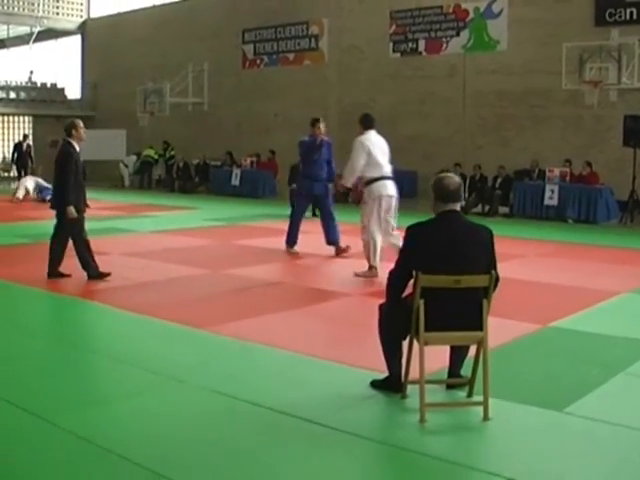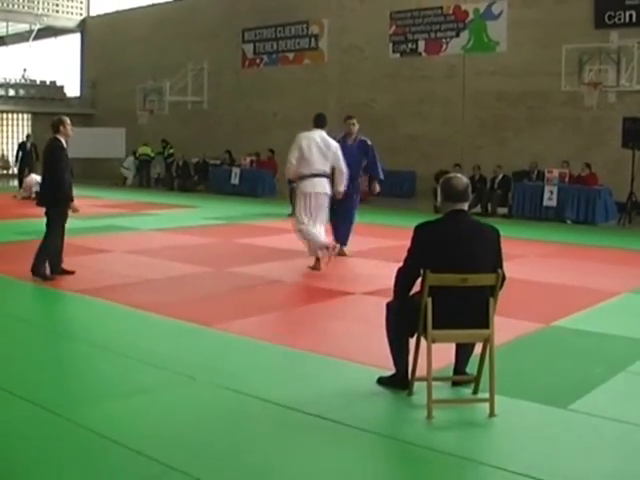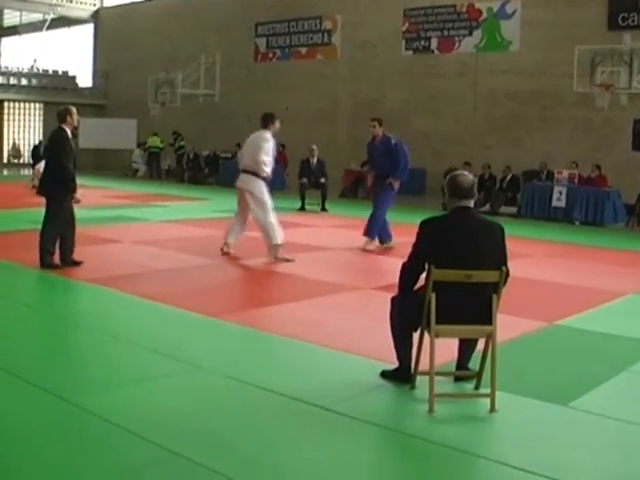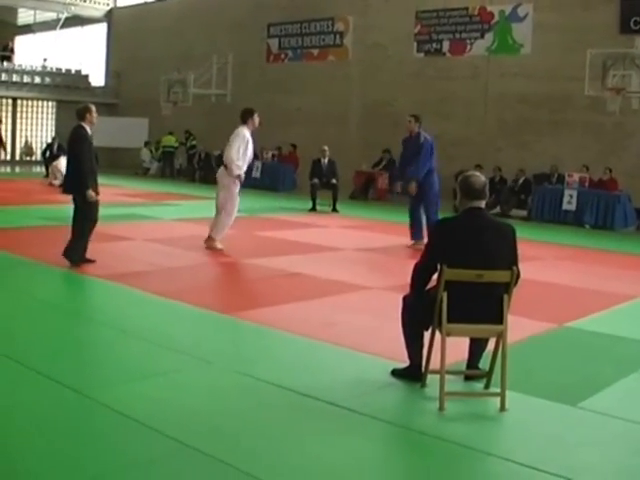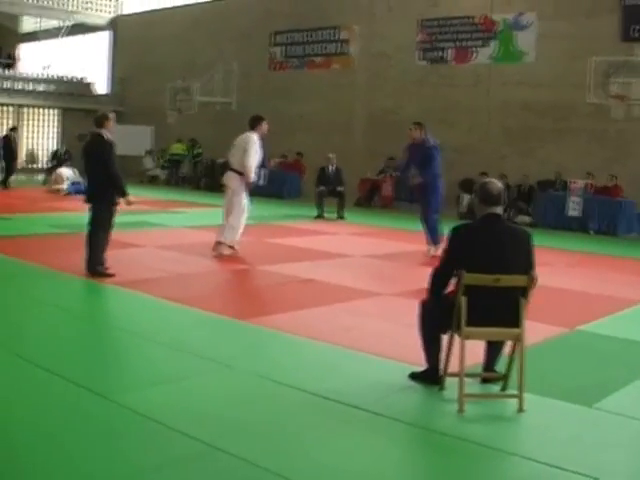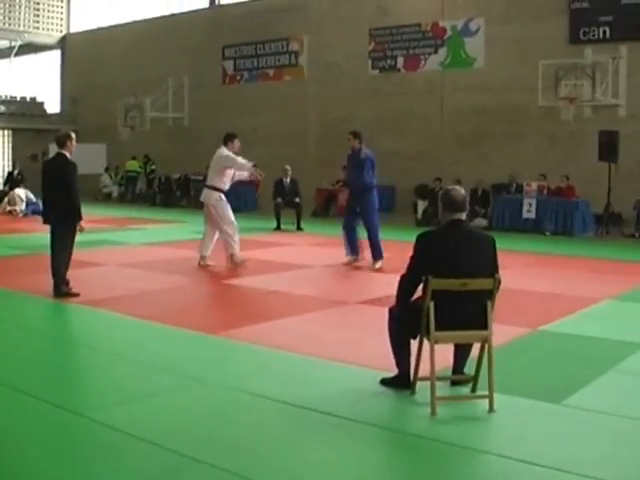
dt=0.5s
person 1, frame 1
left shoulder: (418, 232)
right shoulder: (483, 234)
left elbow: (399, 277)
left wrist: (392, 302)
left hip: (427, 319)
right hip: (470, 320)
left knee: (389, 311)
left ankle: (394, 378)
right ankle: (455, 374)
person 1, frame 2
left shoulder: (426, 231)
right shoulder: (490, 233)
left elbow: (407, 275)
left wrist: (399, 300)
left hip: (435, 316)
right hip: (476, 317)
left knee: (396, 309)
left ankle: (401, 375)
right ankle: (460, 371)
person 1, frame 3
left shoulder: (432, 227)
right shoulder: (494, 229)
left elbow: (412, 269)
left wrist: (403, 294)
left hip: (439, 312)
right hip: (480, 314)
left knee: (400, 303)
left ankle: (404, 369)
right ankle: (463, 367)
person 1, frame 4
left shoulder: (445, 228)
right shoulder: (506, 230)
left elbow: (425, 269)
left wrist: (415, 294)
left hip: (451, 310)
right hip: (490, 313)
left knee: (411, 303)
left ankle: (415, 368)
right ankle: (473, 367)
person 1, frame 5
left shoulder: (463, 233)
right shoulder: (522, 236)
left elbow: (443, 274)
right elbow: (528, 278)
left wrist: (433, 298)
left hip: (468, 315)
right hip: (507, 317)
left knee: (430, 307)
left ankle: (433, 371)
right ankle: (489, 369)
person 1, frame 6
left shoulder: (428, 240)
right shoulder: (486, 241)
left elbow: (410, 280)
left wrist: (400, 304)
left hip: (437, 319)
right hip: (475, 319)
left knee: (397, 314)
left ankle: (404, 375)
right ankle: (458, 372)
person 2, frame 1
left shoulder: (70, 150)
right shoulder: (67, 151)
right elbow: (66, 180)
left wrist: (82, 200)
right wrist: (69, 205)
left hip: (68, 201)
right hip: (68, 202)
left knee: (62, 234)
right knee: (78, 235)
left ankle: (53, 269)
right ankle: (92, 271)
person 2, frame 2
left shoulder: (54, 145)
right shoulder: (58, 147)
right elbow: (62, 177)
right wrist: (71, 200)
left hip: (54, 197)
right hip: (57, 198)
left knee: (56, 232)
right knee: (54, 232)
left ankle: (55, 266)
right ankle: (39, 268)
person 2, frame 3
left shoulder: (61, 135)
right shoulder: (61, 137)
right elbow: (65, 167)
left wrist: (71, 190)
right wrist: (74, 191)
left hip: (60, 188)
right hip: (57, 189)
left knee: (67, 222)
right knee: (53, 224)
left ankle: (66, 257)
right ankle: (46, 259)
person 2, frame 4
left shoulder: (78, 133)
right shoulder: (82, 135)
right elbow: (83, 163)
left wrist: (90, 186)
right wrist: (88, 188)
left hip: (79, 184)
right hip: (82, 186)
left knee: (81, 219)
right knee: (89, 219)
left ankle: (78, 254)
right ankle: (73, 252)
person 2, frame 5
left shoulder: (90, 143)
right shoulder: (106, 144)
left elbow: (90, 169)
right elbow: (112, 171)
right wrist: (124, 194)
left hip: (95, 192)
right hip: (105, 193)
left knee: (96, 228)
right knee: (101, 229)
left ankle: (94, 263)
right ankle: (95, 266)
person 2, frame 6
left shoulder: (48, 164)
right shoulder: (69, 165)
left elbow: (45, 190)
right elbow: (73, 194)
left wrist: (47, 211)
right wrist: (79, 218)
left hip: (54, 213)
right hip: (66, 215)
left knee: (58, 249)
right knee: (63, 250)
left ankle: (60, 282)
right ankle: (60, 286)
person 3, frame 1
left shoulder: (362, 141)
right shoulder: (381, 140)
left elbow: (355, 166)
left wrist: (345, 184)
right wrist: (361, 181)
left hip: (376, 189)
right hip: (389, 186)
left knee: (370, 230)
right knee: (389, 229)
left ankle: (373, 268)
person 3, frame 2
left shoulder: (302, 137)
right shoulder: (332, 143)
left elbow: (292, 161)
right elbow: (341, 169)
left wrist: (291, 178)
right wrist: (340, 188)
left hip: (306, 184)
right hip: (323, 185)
left knee: (302, 223)
right knee: (316, 222)
left ankle: (324, 245)
right ankle: (318, 260)
person 3, frame 3
left shoulder: (252, 137)
right shoulder: (267, 139)
left elbow: (241, 156)
right elbow: (261, 159)
right wrist: (265, 174)
left hip: (243, 179)
right hip: (256, 182)
left knee: (241, 216)
right knee: (266, 216)
left ankle: (226, 245)
right ankle: (276, 252)
person 3, frame 4
left shoulder: (244, 133)
right shoulder: (242, 134)
right elbow: (230, 155)
left wrist: (237, 173)
right wrist: (237, 173)
left hip: (228, 175)
right hip: (230, 177)
left knee: (224, 209)
right knee: (228, 211)
left ankle: (213, 238)
right ankle: (212, 239)
person 3, frame 5
left shoulder: (244, 137)
right shoulder: (254, 140)
left elbow: (232, 155)
right elbow: (248, 162)
right wrist: (250, 179)
left hip: (233, 176)
right hip: (238, 179)
left knee: (241, 212)
right knee: (235, 213)
left ankle: (231, 241)
right ankle: (220, 244)
person 3, frame 6
left shoulder: (223, 155)
right shoulder: (223, 155)
left elbow: (233, 173)
right elbow: (236, 162)
left wrist: (248, 174)
right wrist: (251, 167)
left hip: (210, 195)
right hip: (215, 196)
left knee: (211, 228)
right knee: (229, 225)
left ankle: (203, 258)
right ankle: (233, 256)
person 4, frame 1
left shoulder: (327, 143)
right shoulder: (304, 143)
left elbow: (330, 164)
right elbow: (311, 148)
left wrist: (330, 181)
right wrist: (319, 138)
left hip: (322, 185)
right hip: (306, 185)
left knee: (328, 215)
right knee: (297, 215)
left ankle: (337, 246)
right ankle: (290, 244)
person 4, frame 2
left shoulder: (364, 144)
right shoulder: (338, 143)
left elbow: (373, 162)
left wrist: (375, 180)
left hip: (353, 184)
left knee: (348, 215)
right knee: (335, 214)
left ankle: (342, 245)
right ankle: (339, 240)
person 4, frame 3
left shoulder: (392, 142)
right shoulder: (371, 144)
left elbow: (403, 161)
left wrist: (397, 178)
right wrist: (371, 173)
left hip: (390, 182)
right hip: (378, 181)
left knee: (378, 209)
right knee: (379, 211)
left ankle: (370, 239)
right ankle: (386, 240)
person 4, frame 4
left shoulder: (424, 141)
right shoulder: (407, 141)
left elbow: (422, 162)
right elbow: (403, 161)
left wrist: (414, 181)
right wrist: (400, 179)
left hip: (427, 179)
right hip: (414, 179)
left knee: (430, 212)
right knee: (414, 209)
right ankle: (418, 239)
person 4, frame 5
left shoulder: (430, 146)
right shoulder: (412, 147)
left elbow: (434, 166)
right elbow: (408, 163)
left wrist: (421, 178)
right wrist: (399, 172)
left hip: (432, 184)
right hip: (422, 184)
left knee: (431, 214)
right knee: (426, 214)
left ankle: (436, 244)
right ankle: (434, 244)
person 4, frame 6
left shoulder: (365, 156)
right shoulder: (351, 156)
left elbow: (363, 178)
left wrist: (346, 177)
left hip: (367, 194)
right hip: (356, 195)
left knee: (371, 227)
right knee: (348, 225)
left ankle: (377, 259)
right ankle: (355, 254)
